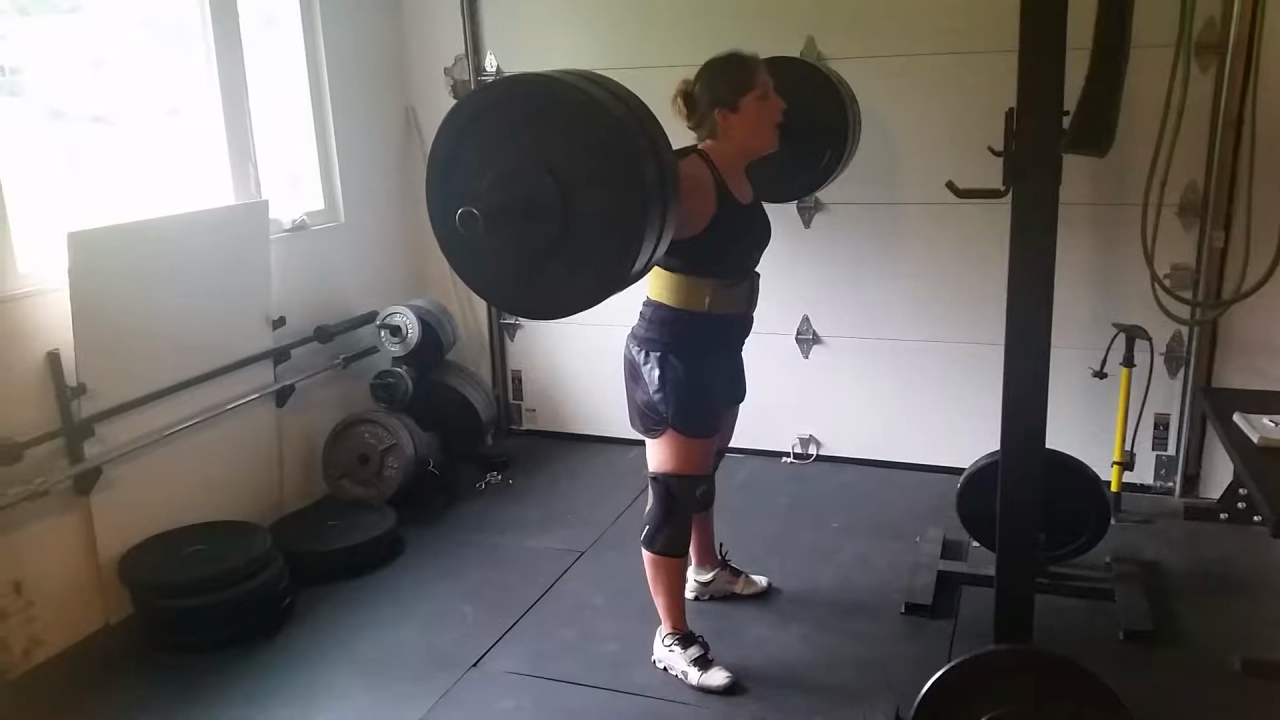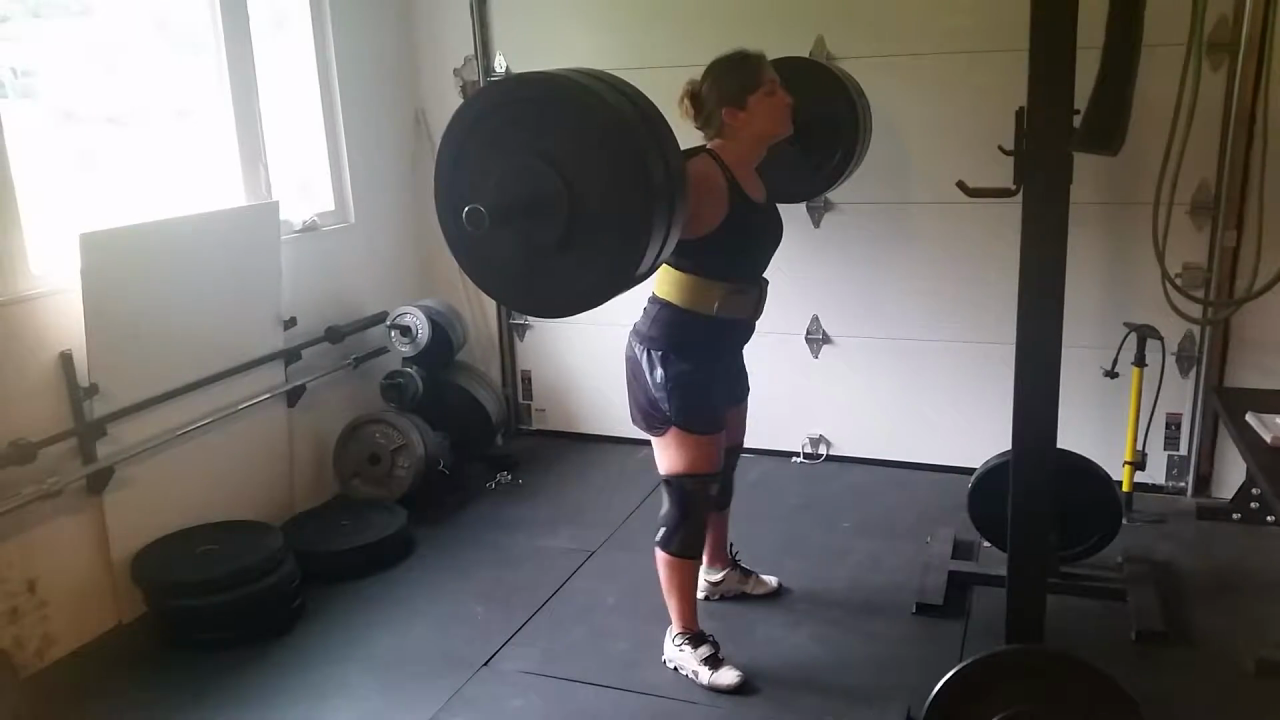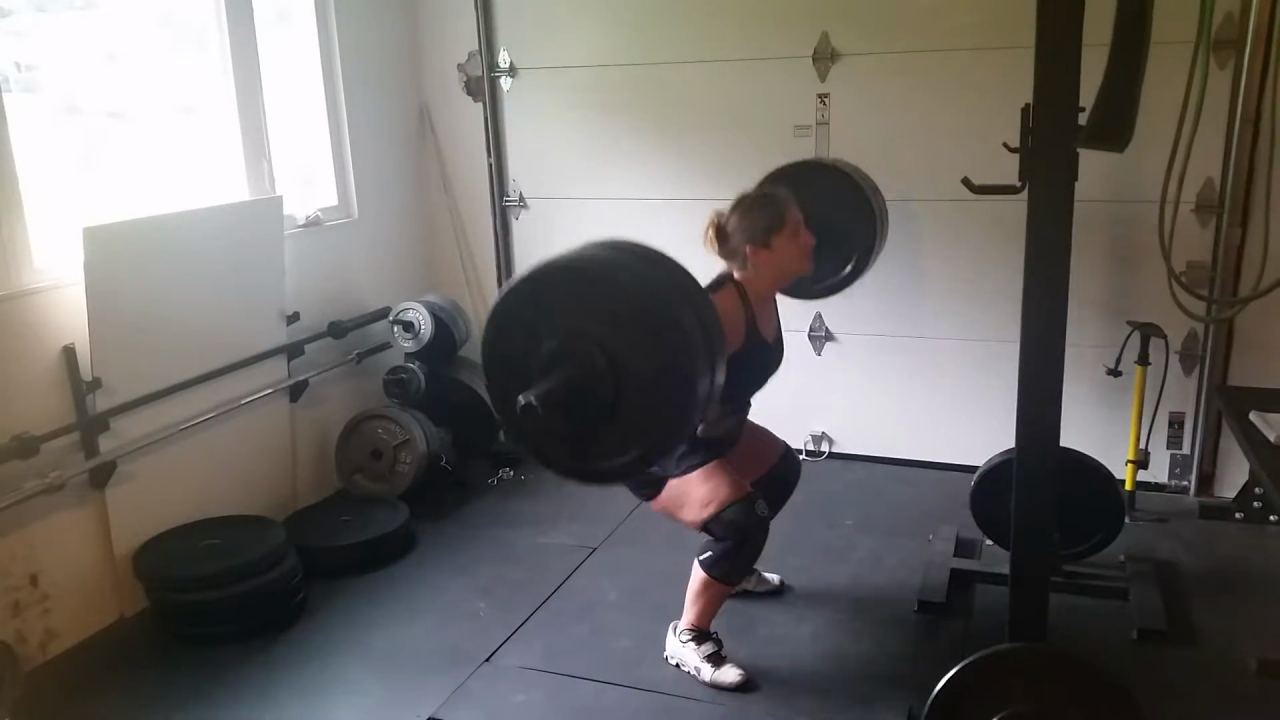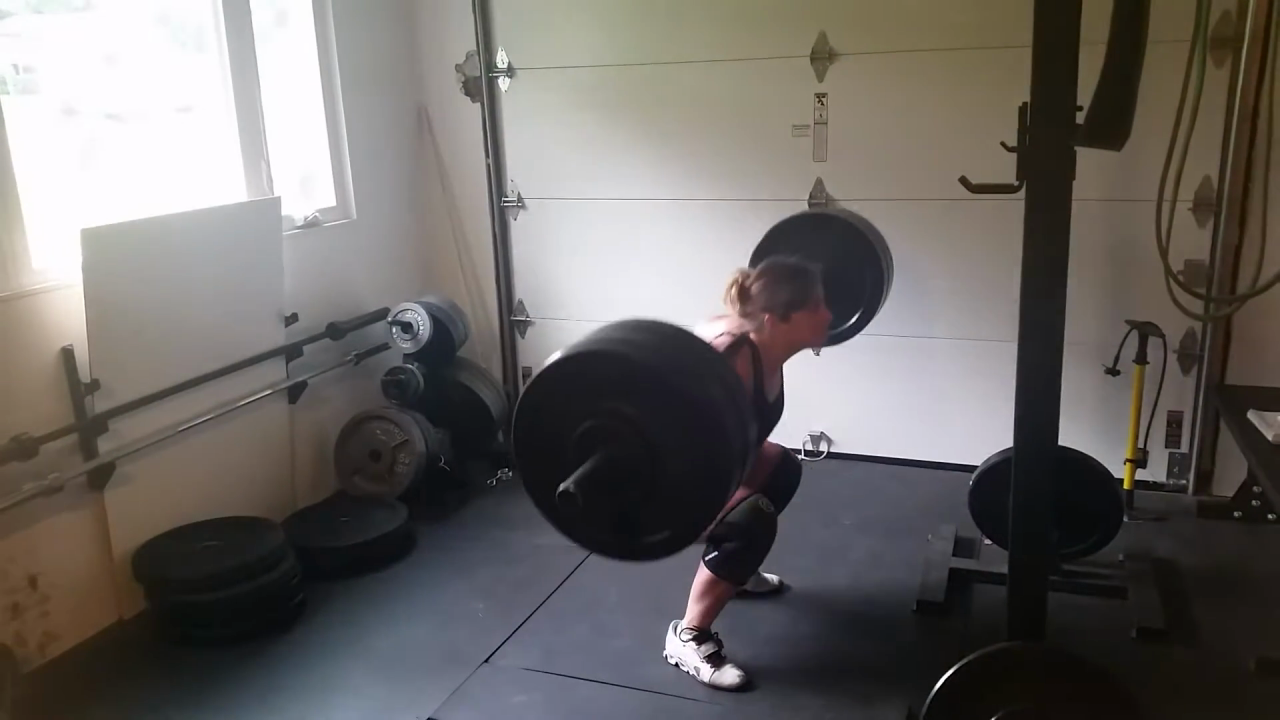
dt=0.7s
person 1, frame 1
left shoulder: (735, 175)
right shoulder: (688, 180)
left hip: (717, 348)
right hip: (672, 354)
left knee: (705, 472)
right knee: (674, 494)
left ankle: (707, 570)
right ankle: (673, 640)
person 1, frame 2
left shoulder: (749, 172)
right shoulder: (700, 177)
left hip: (718, 347)
right hip: (673, 353)
left knee: (722, 467)
right knee: (689, 494)
left ankle: (719, 569)
right ankle: (683, 640)
person 1, frame 3
left shoulder: (759, 295)
right shoulder: (722, 308)
left hip: (710, 431)
left knee: (782, 468)
right knee: (743, 519)
left ankle: (732, 569)
right ankle: (688, 640)
person 1, frame 4
left shoulder: (760, 340)
right shoulder: (729, 368)
left knee: (781, 469)
right knee: (751, 521)
left ankle: (729, 567)
right ankle: (688, 637)
